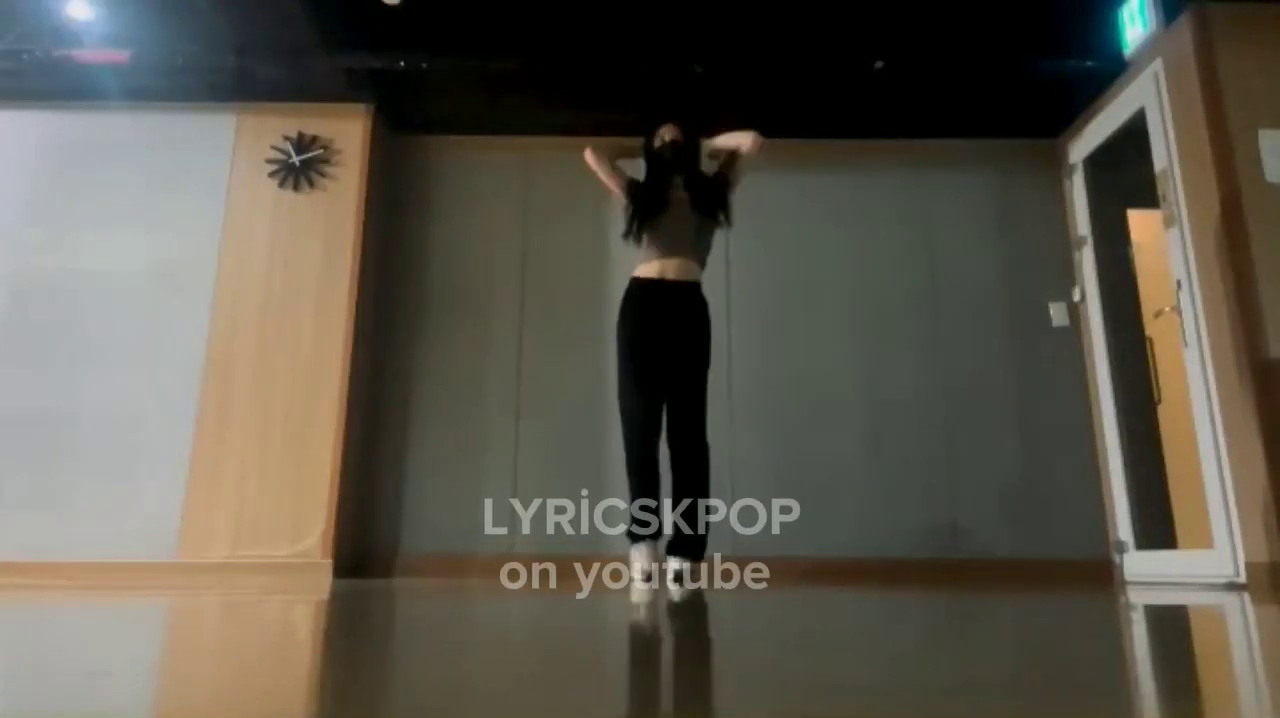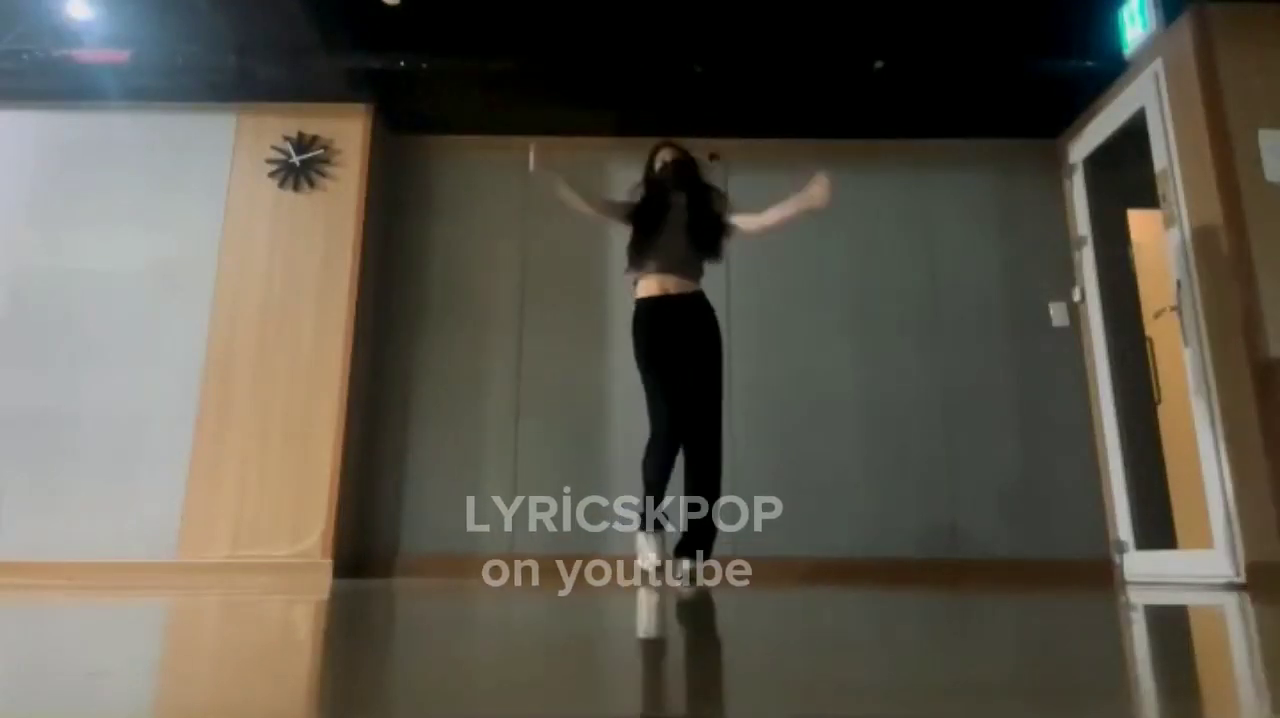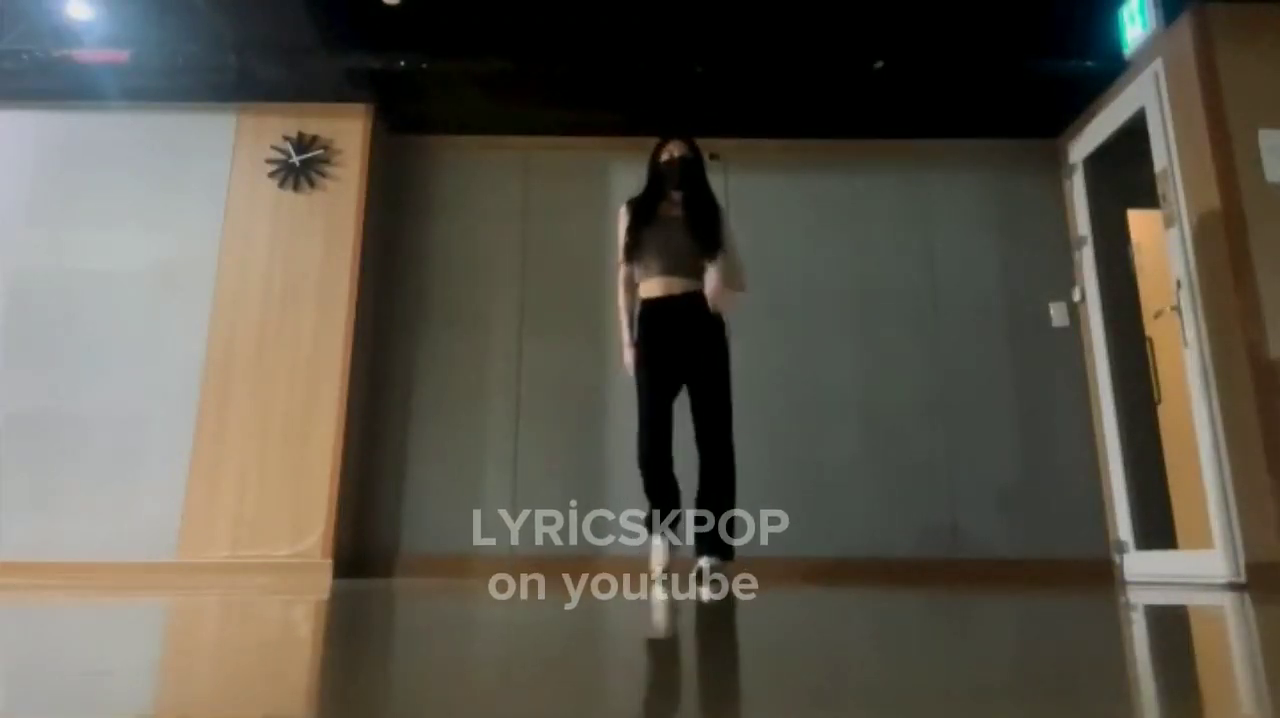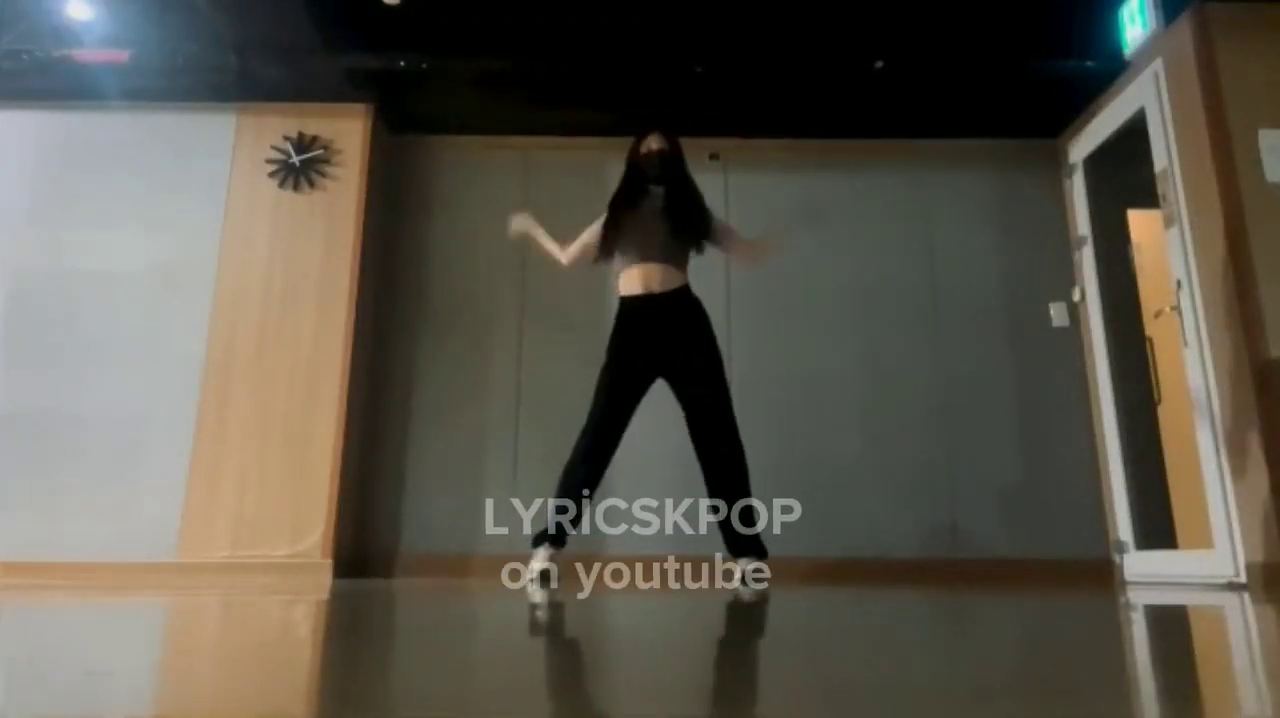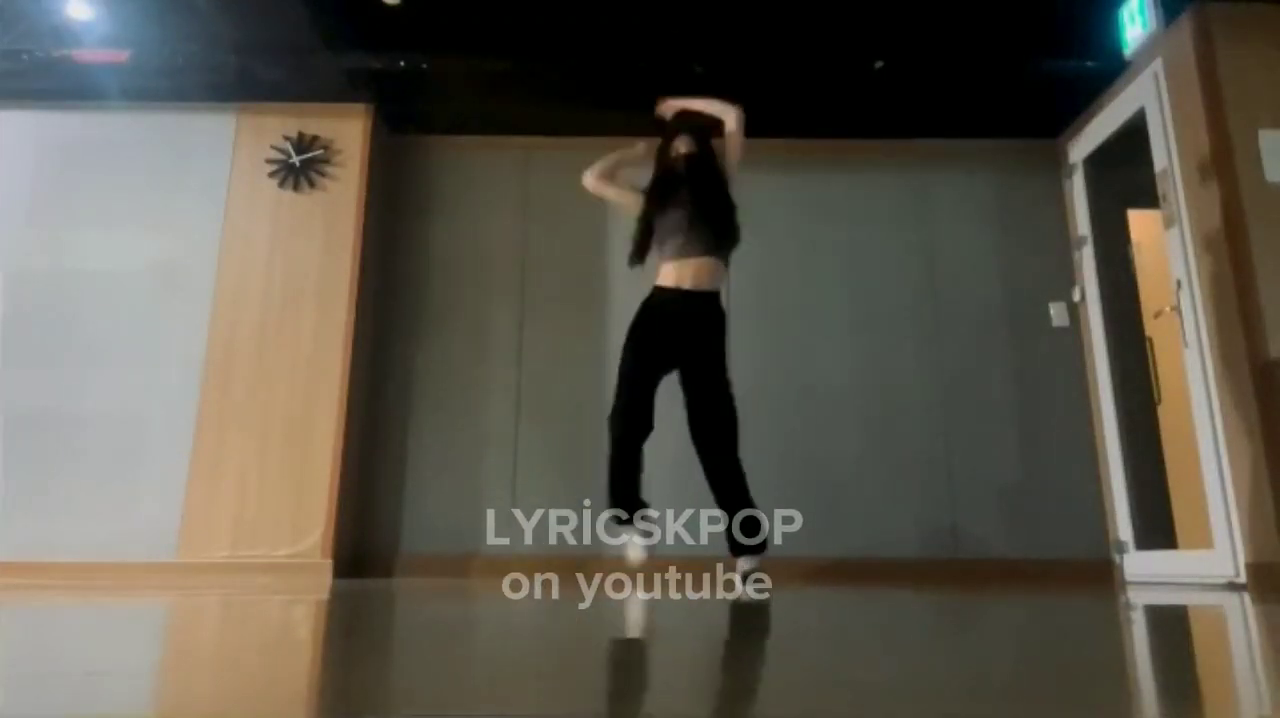
dt=1s
person 1, frame 1
left shoulder: (711, 192)
right shoulder: (639, 194)
left elbow: (750, 142)
right elbow: (592, 153)
left wrist: (707, 145)
right wrist: (642, 151)
left hip: (689, 308)
right hip: (642, 303)
left knee: (687, 427)
right knee: (640, 421)
left ankle: (683, 552)
right ankle: (642, 544)
person 1, frame 2
left shoulder: (708, 215)
right shoulder: (640, 212)
left elbow: (756, 222)
right elbow: (590, 205)
left wrist: (804, 200)
right wrist: (550, 178)
left hip: (697, 319)
right hip: (652, 319)
left knee: (704, 431)
right knee: (668, 424)
left ankle: (691, 548)
right ankle: (650, 526)
person 1, frame 3
left shoulder: (708, 215)
right shoulder: (634, 211)
left elbow: (735, 279)
right elbow: (625, 278)
left wrist: (723, 284)
right wrist: (627, 338)
left hip: (701, 321)
right hip: (653, 322)
left knee: (713, 434)
right knee: (653, 429)
left ankle: (711, 551)
right ankle: (662, 524)
person 1, frame 4
left shoulder: (691, 206)
right shoulder: (618, 209)
left elbow: (744, 251)
right elbow: (569, 255)
right wrist: (534, 231)
left hip: (684, 319)
right hip: (632, 323)
left knee: (719, 435)
right knee: (598, 435)
left ankle: (745, 550)
right ankle: (549, 543)
person 1, frame 5
left shoulder: (716, 192)
right shoulder: (653, 201)
left elbow: (734, 117)
right elbow: (593, 177)
left wrist: (685, 106)
right wrist: (637, 151)
left hip: (705, 317)
right hip: (657, 314)
left knee: (713, 429)
right knee: (628, 417)
left ankle: (746, 547)
right ankle: (630, 520)
